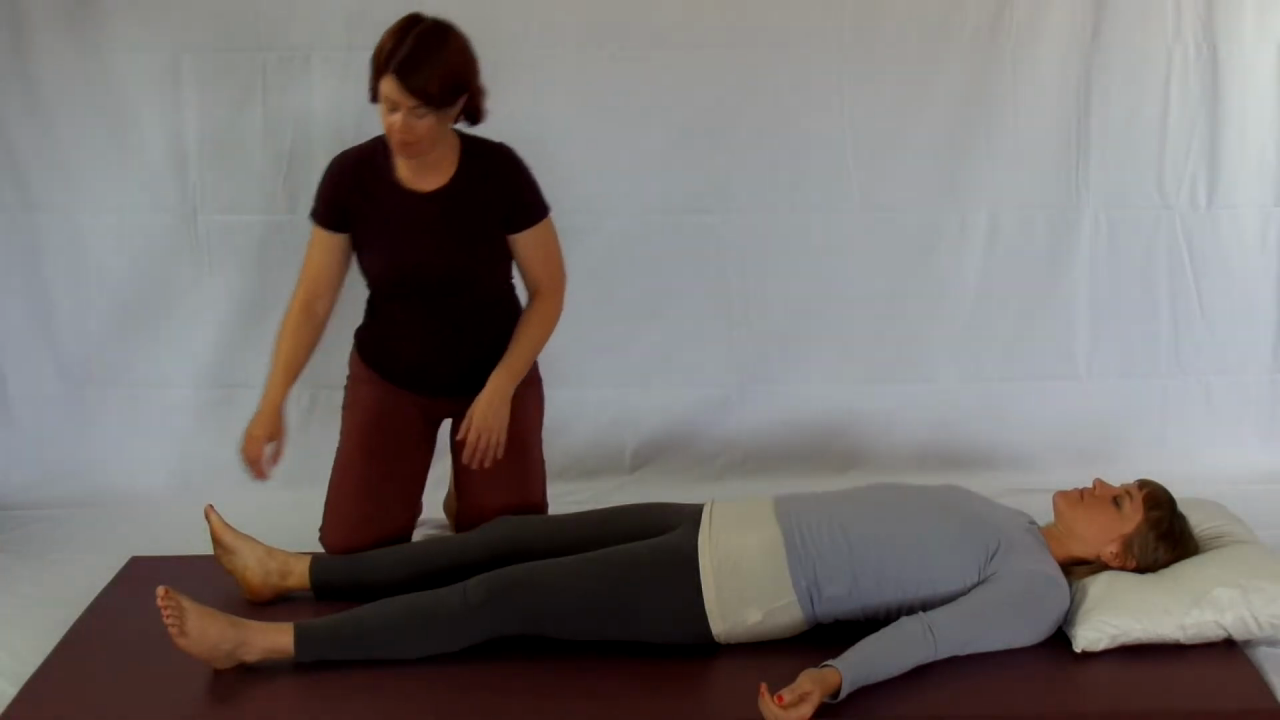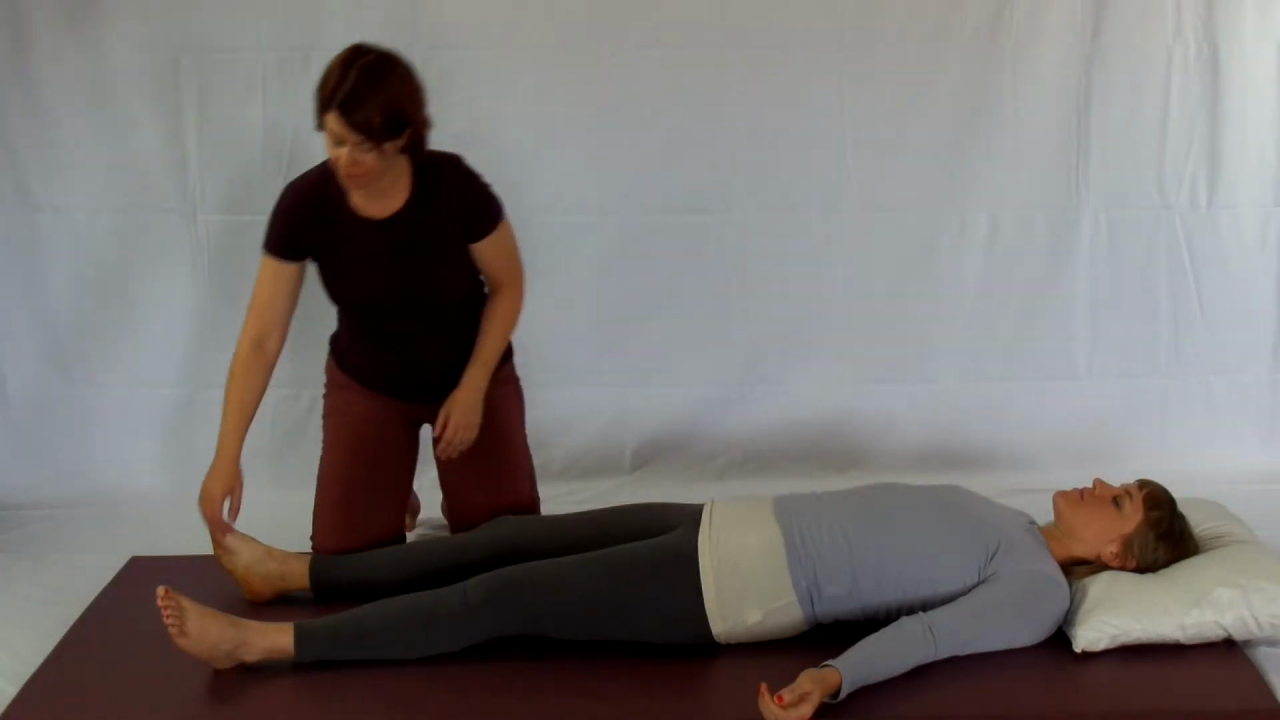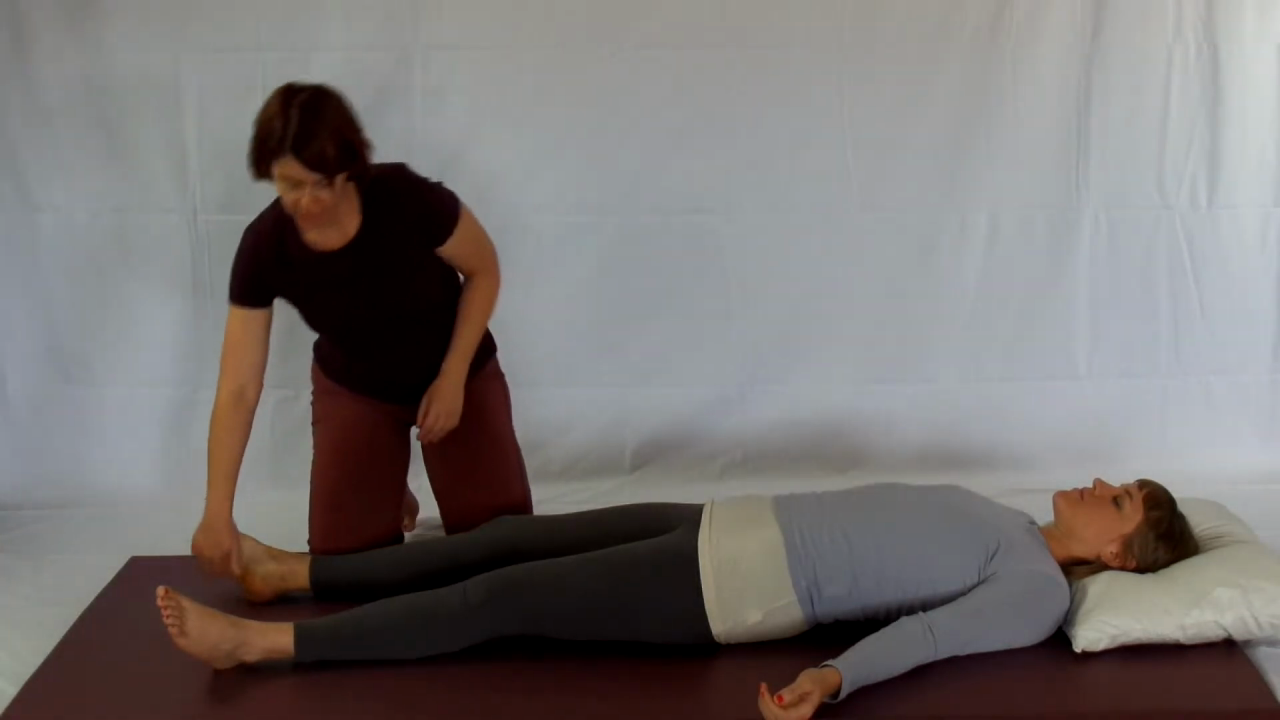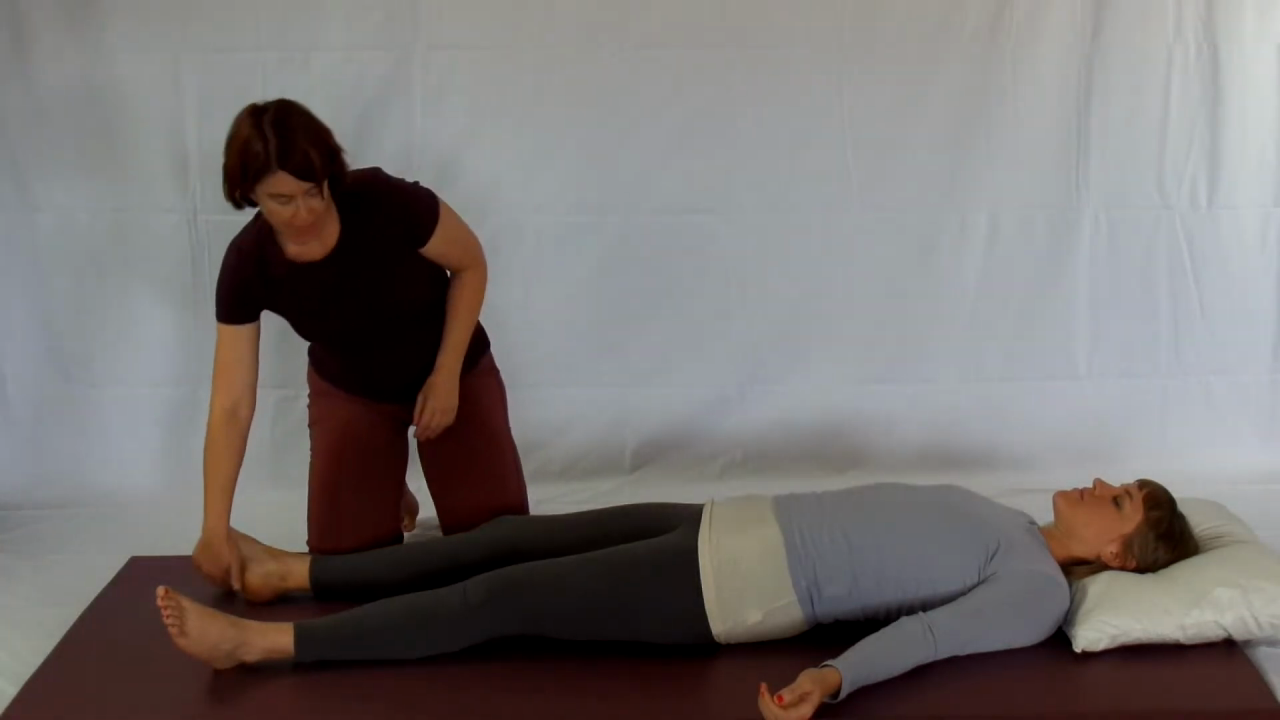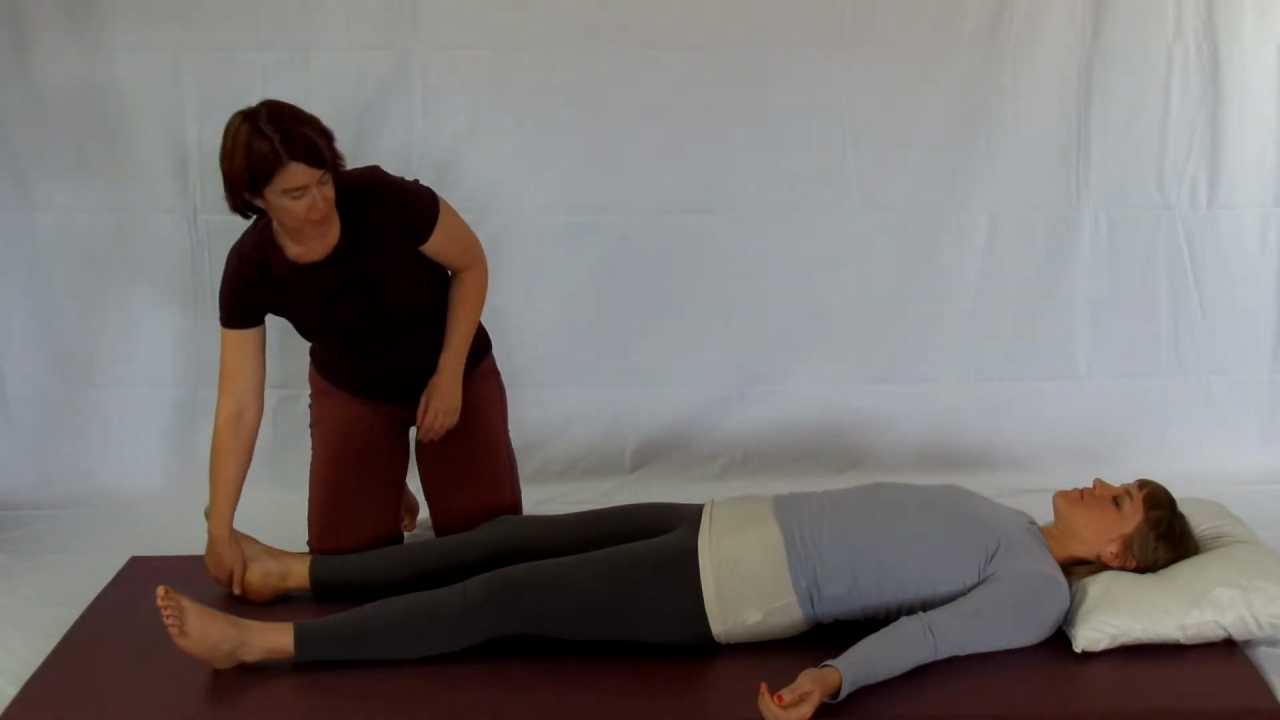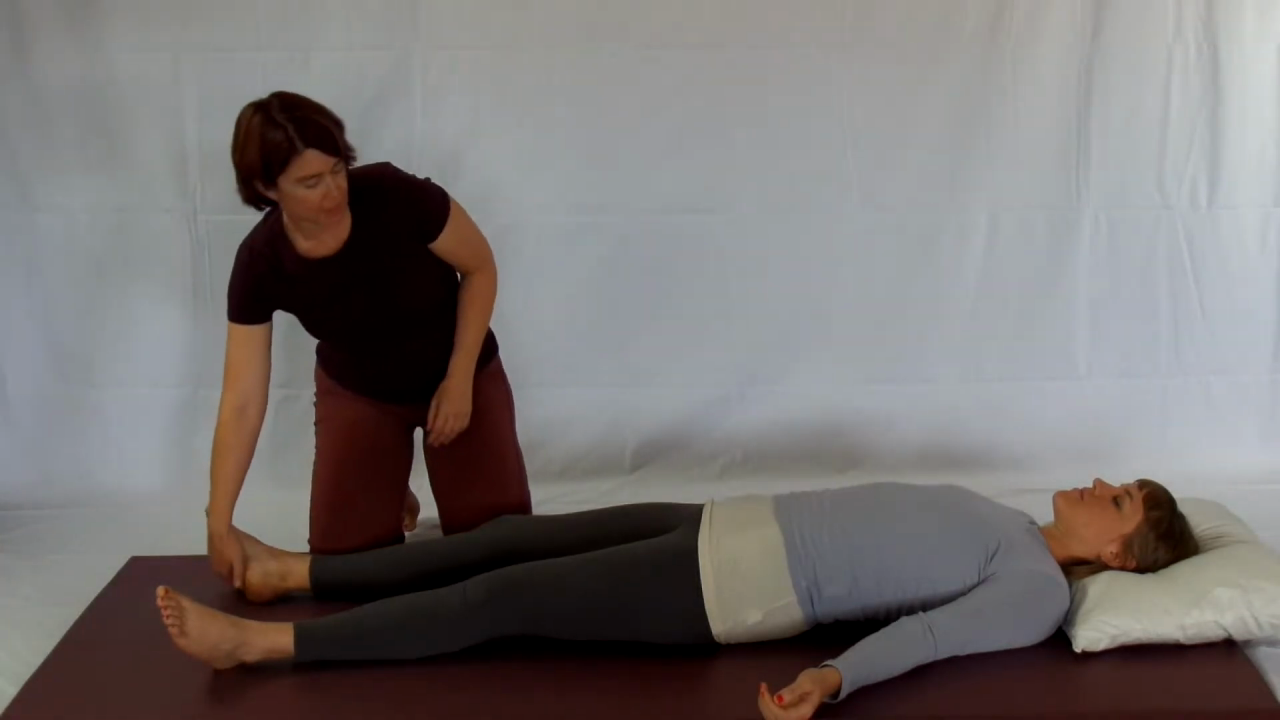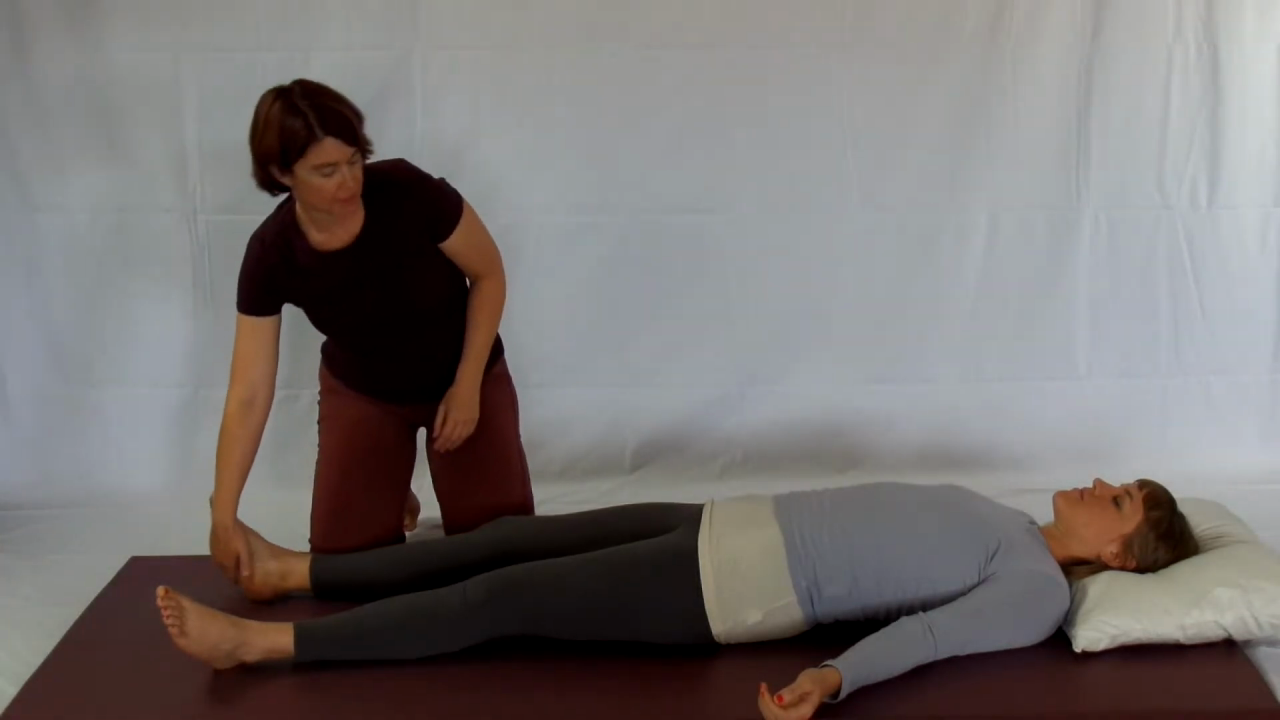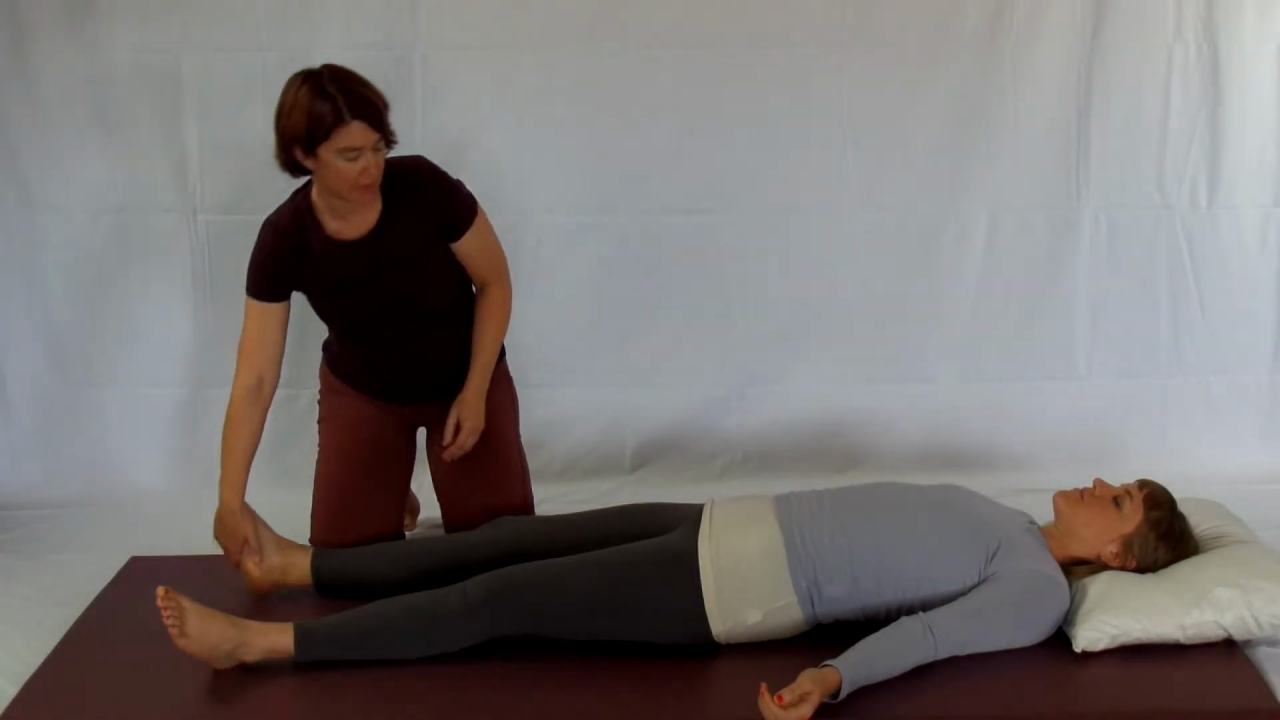
dt=0.2s
person 1, frame 1
left shoulder: (1038, 592)
right shoulder: (1009, 530)
left elbow: (928, 630)
left hip: (737, 590)
right hip: (733, 526)
left knee: (502, 599)
right knee: (508, 538)
right ankle: (286, 569)
person 1, frame 2
left shoulder: (1038, 594)
right shoulder: (1011, 529)
left elbow: (928, 633)
left hip: (737, 591)
right hip: (732, 528)
left knee: (501, 601)
right knee: (509, 539)
right ankle: (288, 570)
person 1, frame 3
left shoulder: (1037, 592)
right shoulder: (1012, 529)
left elbow: (928, 633)
left hip: (738, 592)
right hip: (731, 528)
left knee: (503, 600)
right knee: (509, 539)
right ankle: (287, 569)
person 1, frame 4
left shoulder: (1037, 592)
right shoulder: (1006, 527)
left elbow: (928, 631)
left hip: (740, 589)
right hip: (732, 526)
left knee: (501, 599)
right knee: (507, 539)
right ankle: (287, 569)
person 1, frame 5
left shoulder: (1037, 592)
right shoulder: (1006, 528)
left elbow: (929, 630)
left hip: (737, 589)
right hip: (734, 525)
left knee: (500, 598)
right knee: (506, 540)
right ankle: (289, 569)
person 1, frame 6
left shoulder: (1038, 593)
right shoulder: (1008, 528)
left elbow: (929, 632)
left hip: (738, 591)
right hip: (732, 527)
left knee: (501, 600)
right knee: (509, 539)
right ankle: (290, 571)
person 1, frame 7
left shoulder: (1038, 593)
right shoulder: (1008, 528)
left elbow: (930, 632)
left hip: (739, 592)
right hip: (732, 528)
left knee: (502, 601)
right knee: (509, 540)
right ankle: (292, 570)
person 1, frame 8
left shoulder: (1038, 592)
right shoulder: (1007, 527)
left elbow: (929, 633)
left hip: (739, 592)
right hip: (732, 528)
left knee: (501, 601)
right knee: (508, 539)
right ankle: (295, 562)
person 2, frame 1
left shoulder: (499, 174)
right shoulder: (350, 177)
left elbow: (548, 292)
right elbow: (312, 301)
left wrist: (499, 390)
right wrist: (272, 403)
left hip: (489, 374)
right hip: (387, 377)
right knee: (352, 546)
left ankle: (465, 489)
right ankle: (404, 495)
person 2, frame 2
left shoulder: (453, 187)
right shoulder: (304, 204)
left elbow: (507, 286)
right elbow: (261, 338)
left wrist: (471, 390)
right wrist: (226, 455)
left hip: (468, 374)
right hip: (364, 385)
right knee: (344, 551)
left ankle: (457, 494)
right ankle: (393, 493)
person 2, frame 3
left shoulder: (408, 199)
right shoulder: (264, 247)
left elbow: (483, 272)
right elbow: (238, 390)
left wrist: (452, 377)
right wrist: (218, 514)
left hip: (454, 376)
right hip: (352, 391)
right knee: (342, 555)
right ankle: (388, 494)
person 2, frame 4
left shoulder: (384, 202)
right shoulder: (248, 264)
left elbow: (470, 266)
right elbow: (231, 405)
left wrist: (445, 375)
right wrist: (215, 529)
left hip: (452, 373)
right hip: (348, 393)
right knee: (344, 555)
right ankle: (385, 493)
person 2, frame 5
left shoulder: (383, 198)
right shoulder: (251, 268)
left elbow: (470, 265)
right elbow: (238, 408)
left wrist: (449, 375)
right wrist: (220, 531)
left hip: (452, 374)
right hip: (350, 392)
right knee: (343, 553)
right ankle: (387, 493)
person 2, frame 6
left shoulder: (395, 195)
right shoulder: (261, 263)
left elbow: (479, 268)
right elbow: (242, 402)
left wrist: (459, 379)
right wrist: (219, 524)
left hip: (457, 376)
right hip: (356, 393)
right knee: (344, 553)
right ankle: (389, 492)
person 2, frame 7
left shoulder: (409, 191)
right shoulder: (272, 253)
left elbow: (488, 275)
right elbow: (249, 394)
left wrist: (467, 386)
right wrist: (224, 515)
left hip: (462, 377)
right hip: (360, 393)
right knee: (345, 552)
right ankle: (390, 491)
person 2, frame 8
left shoulder: (426, 188)
right shoulder: (285, 239)
left elbow: (494, 283)
right elbow: (255, 380)
left wrist: (475, 393)
right wrist: (231, 501)
left hip: (462, 381)
right hip: (361, 393)
right knee: (346, 551)
right ankle: (391, 490)
